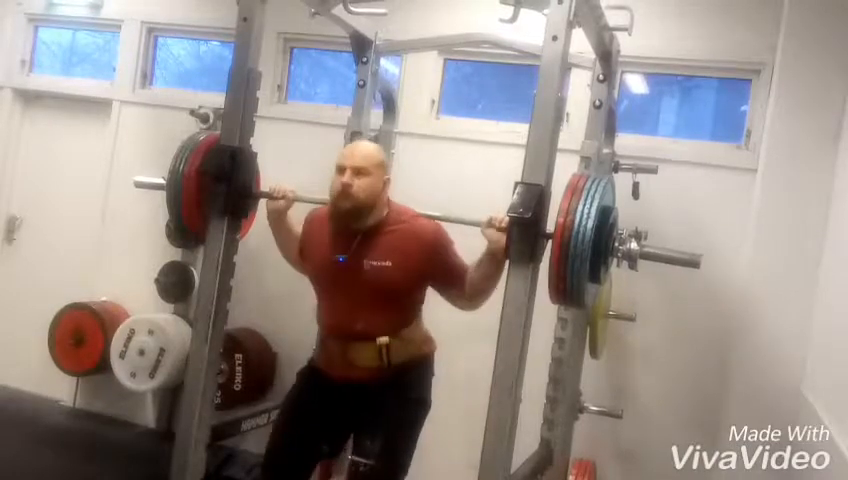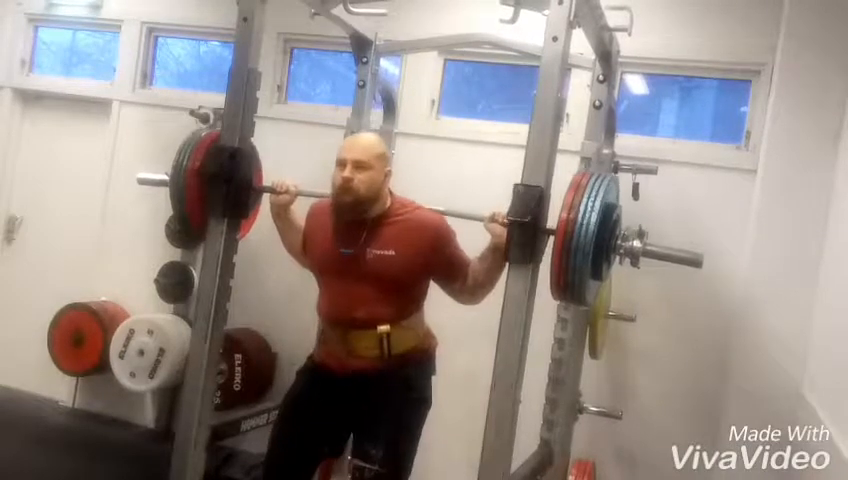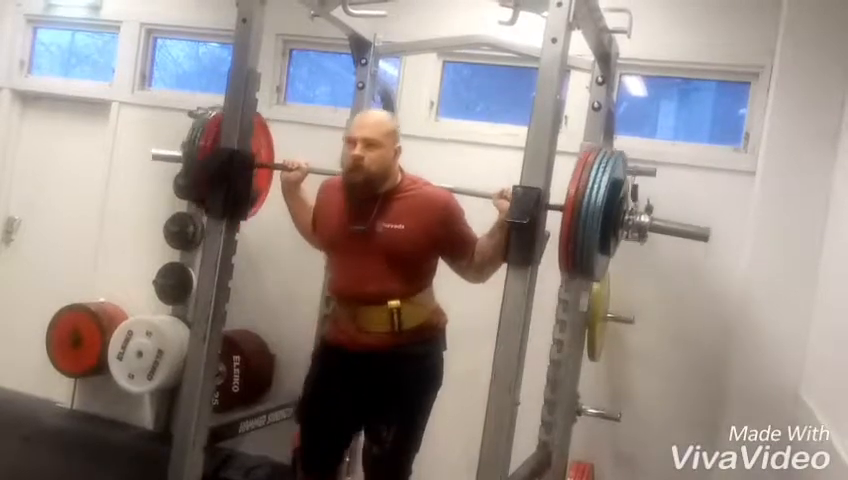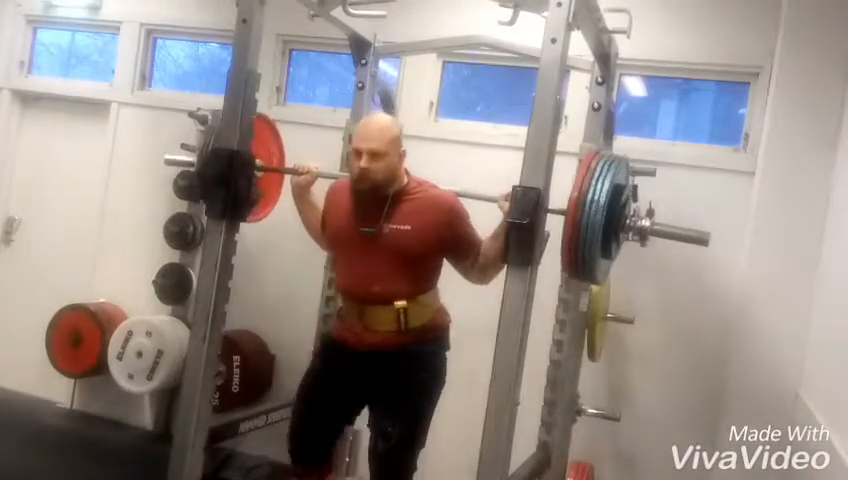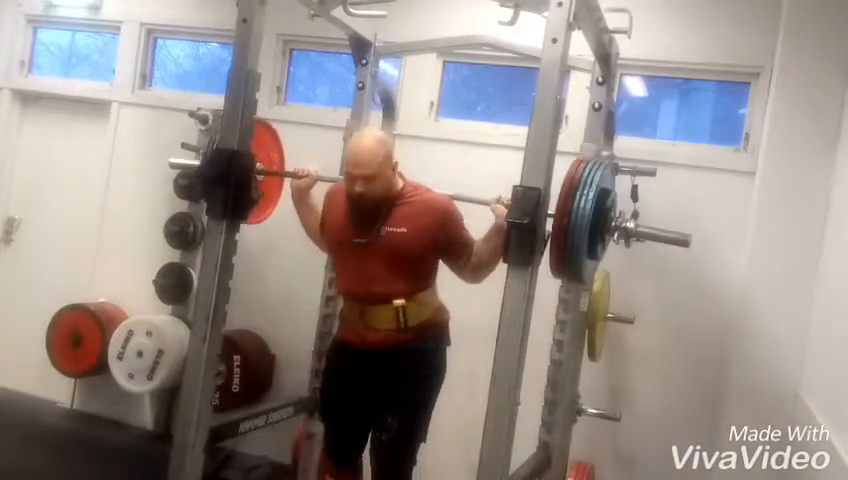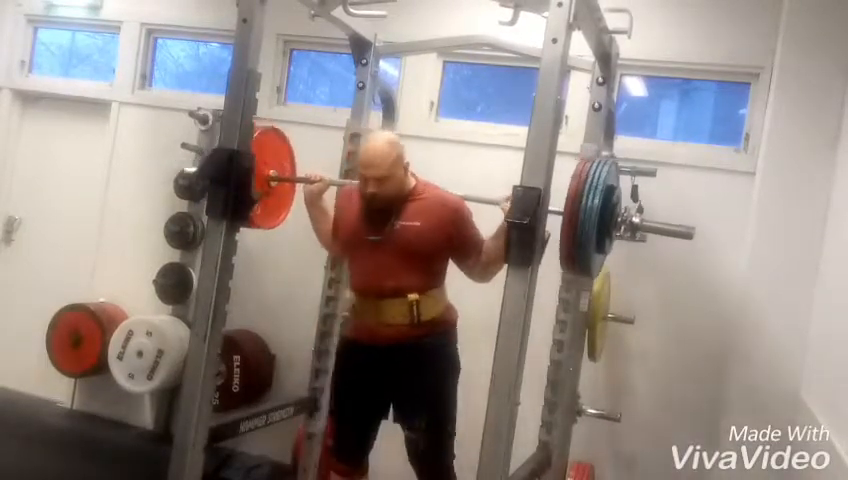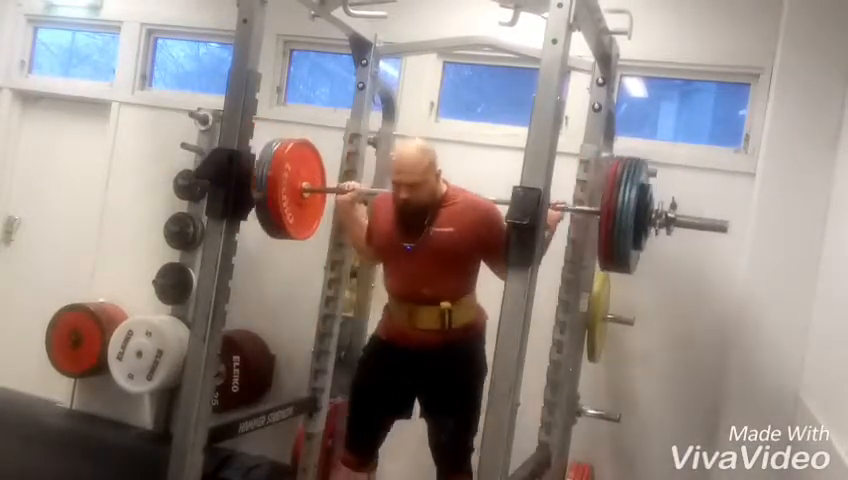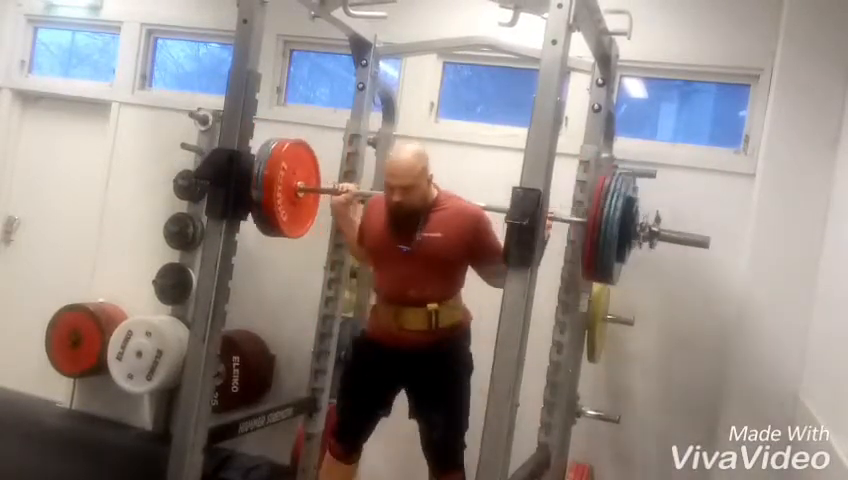
dt=0.4s
person 1, frame 1
left shoulder: (422, 236)
right shoulder: (318, 222)
left elbow: (467, 295)
left wrist: (496, 254)
right wrist: (277, 218)
left hip: (395, 379)
right hip: (328, 369)
person 1, frame 2
left shoulder: (425, 228)
right shoulder: (321, 215)
left elbow: (468, 290)
left wrist: (499, 249)
right wrist: (281, 212)
left hip: (396, 374)
right hip: (328, 364)
person 1, frame 3
left shoulder: (434, 204)
right shoulder: (332, 192)
left elbow: (475, 268)
left wrist: (506, 225)
right wrist: (291, 190)
left hip: (407, 353)
right hip: (340, 343)
person 1, frame 4
left shoulder: (439, 207)
right shoulder: (340, 194)
left elbow: (479, 270)
left wrist: (510, 228)
right wrist: (301, 193)
left hip: (411, 353)
right hip: (346, 342)
right knee: (307, 442)
person 1, frame 5
left shoulder: (434, 209)
right shoulder: (337, 198)
left elbow: (473, 269)
left wrist: (501, 230)
right wrist: (301, 196)
left hip: (413, 349)
right hip: (352, 342)
person 1, frame 6
left shoulder: (445, 208)
right shoulder: (351, 201)
left elbow: (481, 269)
left wrist: (509, 228)
right wrist: (313, 200)
left hip: (424, 345)
right hip: (362, 340)
right knee: (346, 448)
person 1, frame 7
left shoulder: (477, 213)
right shoulder: (383, 205)
left elbow: (513, 268)
left wrist: (544, 231)
right wrist: (347, 210)
left hip: (453, 348)
right hip: (393, 339)
right knee: (359, 441)
person 1, frame 8
left shoulder: (466, 218)
right shoulder: (376, 210)
left elbow: (499, 274)
right wrist: (342, 212)
left hip: (439, 347)
right hip: (379, 339)
right knee: (345, 436)
